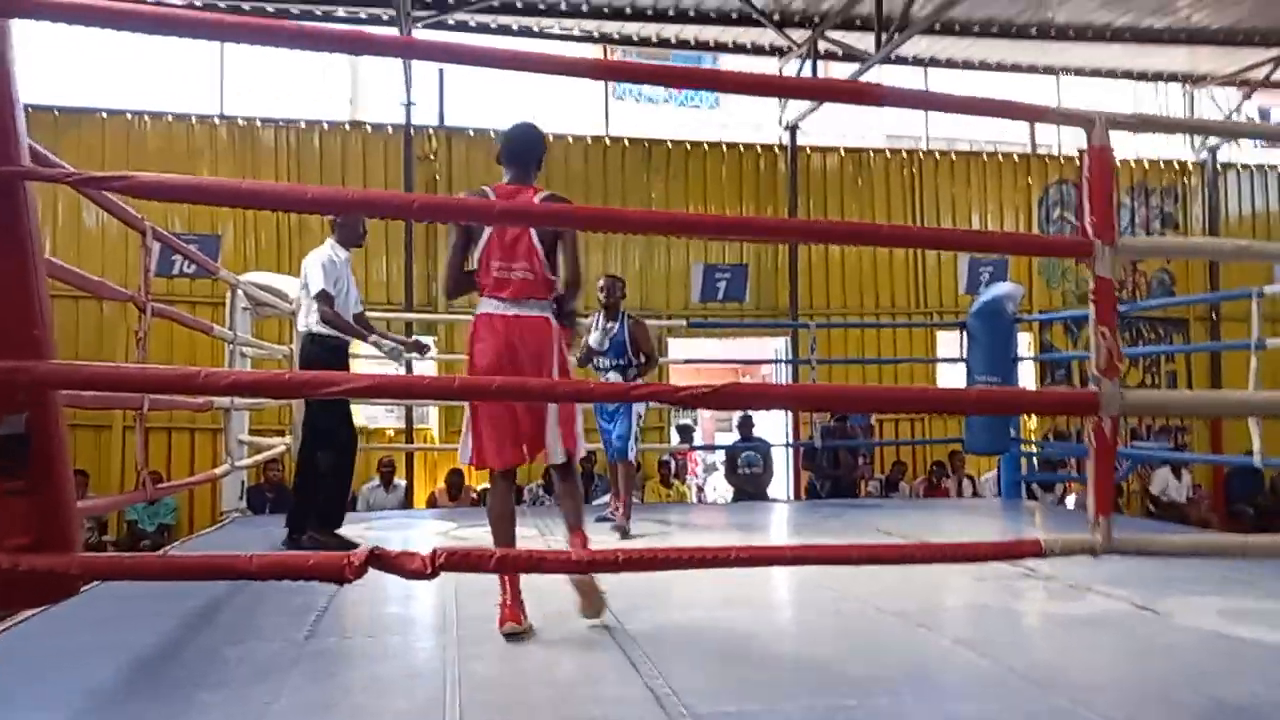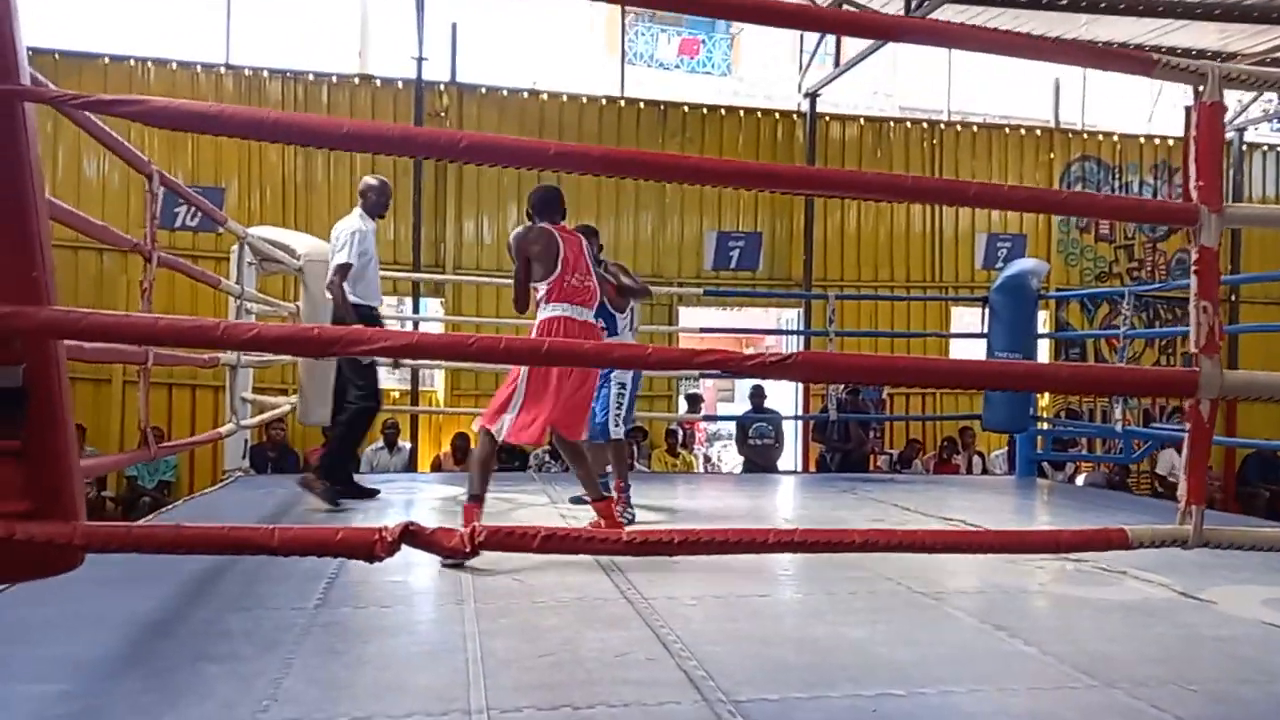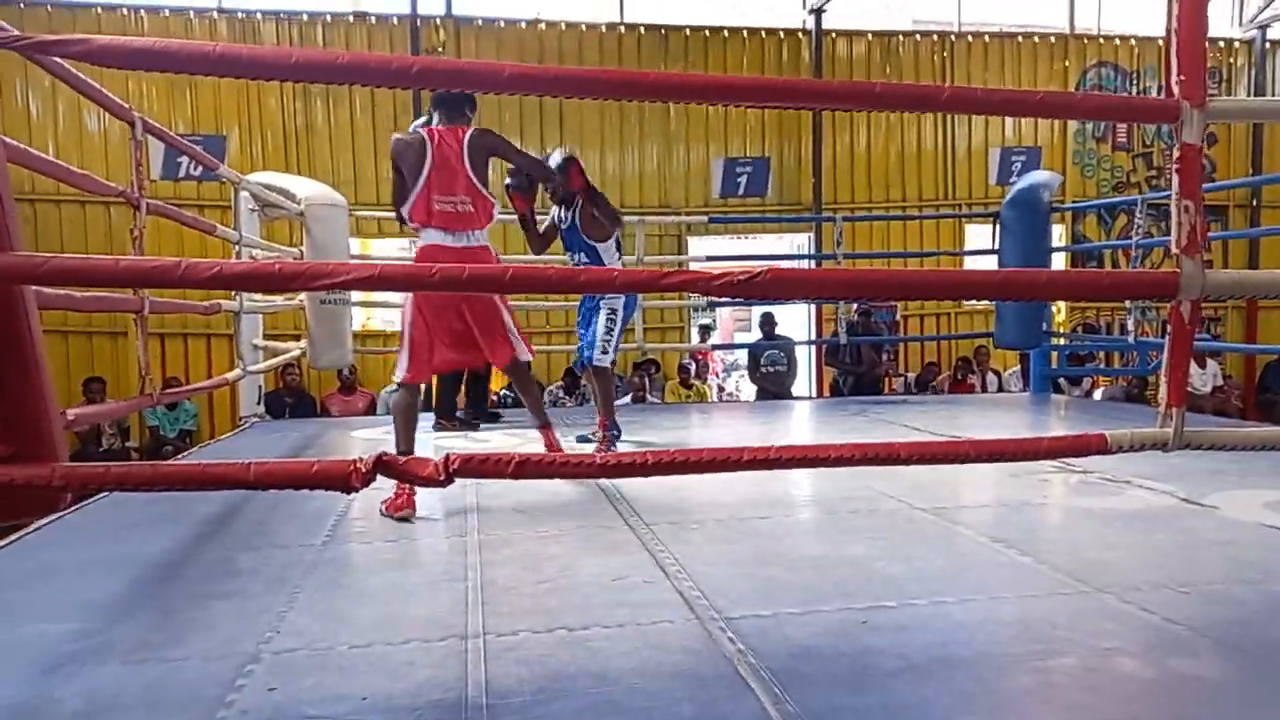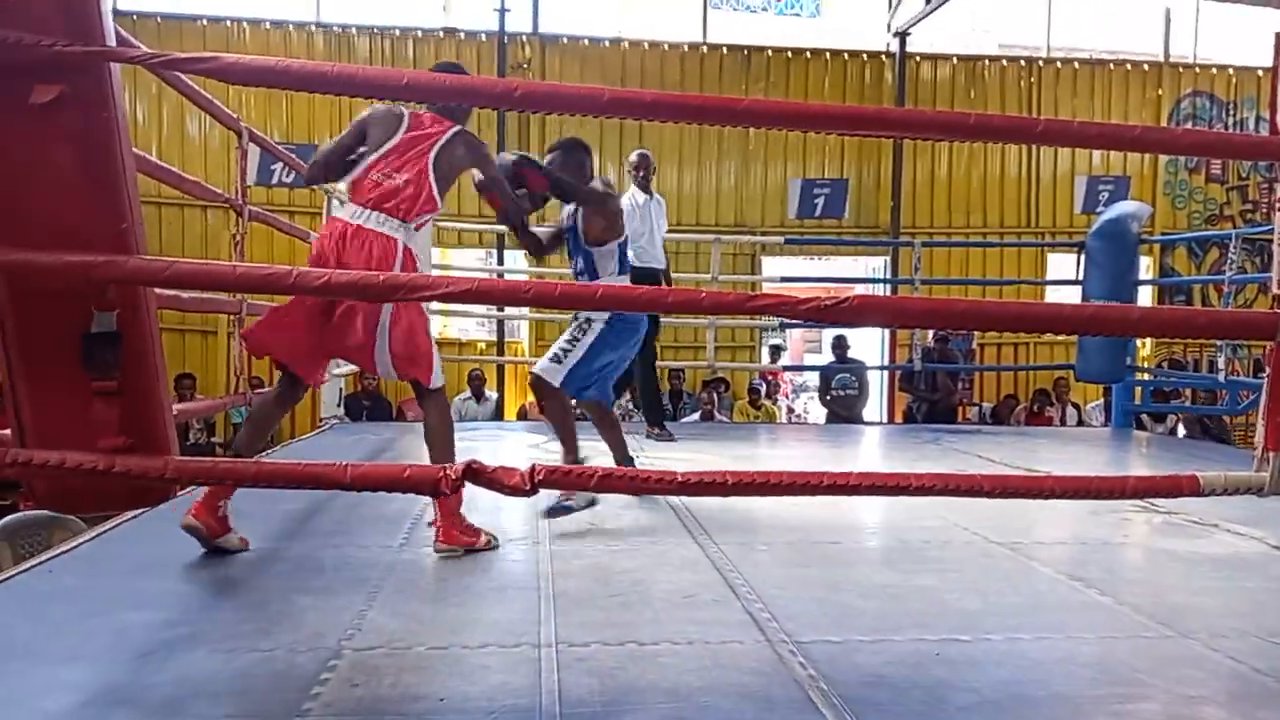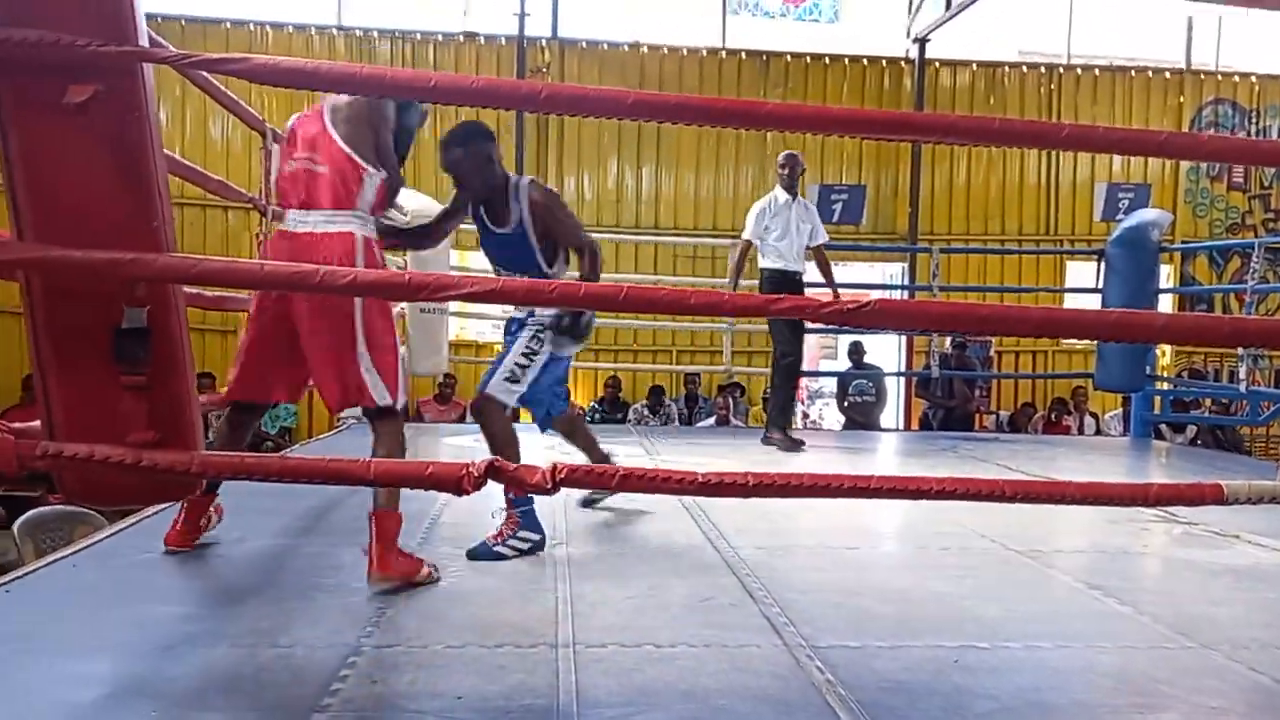
dt=1s
person 1, frame 1
left shoulder: (472, 206)
right shoulder: (556, 208)
left elbow: (454, 287)
right elbow: (574, 282)
left hip: (488, 332)
right hip: (538, 332)
left knee: (500, 466)
right knee: (561, 458)
left ankle: (510, 598)
right ankle: (579, 553)
person 1, frame 2
left shoulder: (526, 237)
right shoulder: (584, 243)
left elbow: (520, 304)
right elbow: (627, 291)
left hip: (552, 330)
right hip: (587, 336)
left knee: (491, 429)
right knee: (566, 434)
left ankle: (472, 523)
right ankle: (607, 515)
person 1, frame 3
left shoulder: (404, 144)
right shoulder: (481, 140)
left elbow: (403, 213)
right elbow: (546, 175)
right wrist: (535, 177)
left hip: (431, 260)
right hip: (479, 259)
left knee: (411, 377)
right knee: (512, 357)
left ankle: (404, 487)
right ankle: (550, 442)
person 1, frame 4
left shoulder: (382, 117)
right shoulder: (463, 142)
left elbow: (315, 171)
right elbow: (511, 207)
left hip: (337, 238)
right hip: (387, 256)
left knee: (290, 381)
right knee: (429, 387)
left ankle: (212, 502)
right ankle: (451, 521)
person 1, frame 5
left shoulder: (298, 122)
right shoulder: (372, 106)
right elbow: (386, 196)
right wrist: (399, 146)
left hip: (286, 250)
right hip: (343, 251)
left knee: (253, 393)
right knee: (387, 407)
left ankle: (192, 517)
right ankle: (386, 547)
person 2, frame 1
left shoulder: (634, 324)
right shoulder: (593, 323)
left elbow: (652, 359)
right elbow: (580, 362)
left wrist: (631, 374)
right wrist: (589, 348)
left knee: (623, 452)
right knee: (612, 452)
left ankle: (624, 514)
right ankle: (616, 504)
person 2, frame 2
left shoulder: (613, 271)
left elbow: (640, 290)
left hip: (621, 363)
left knee: (613, 428)
right knee: (591, 429)
left ankle: (623, 500)
right ankle: (598, 487)
person 2, frame 3
left shoulder: (591, 205)
right shoulder: (558, 212)
left elbow: (616, 223)
right elbow: (538, 248)
left wrist: (585, 187)
left hip: (615, 294)
right hip: (592, 295)
left knee: (597, 360)
right knee: (587, 361)
left ankle: (609, 438)
right ankle: (604, 425)
person 2, frame 4
left shoulder: (601, 194)
right shoulder: (575, 210)
left elbow: (588, 196)
right elbow: (539, 248)
left wrist: (539, 174)
left hip: (611, 314)
right hip: (625, 317)
left knee: (546, 379)
right knee: (592, 398)
right ankle: (627, 470)
person 2, frame 5
left shoulder: (537, 196)
right shoulder: (470, 198)
left elbow: (590, 253)
right elbow: (423, 236)
left wrist: (579, 310)
left hip: (555, 316)
right hip: (529, 316)
left knee: (491, 405)
right knee: (550, 406)
left ankle: (522, 523)
right ankle: (604, 468)
person 3, frame 1
left shoulder: (343, 265)
right shoulder: (320, 259)
left elbow: (357, 318)
right elbow: (328, 312)
left wrist: (401, 341)
right wrist: (376, 339)
left hip: (333, 354)
right hip: (320, 352)
left knee: (320, 442)
right knee: (338, 440)
left ankle: (302, 526)
right ankle: (320, 526)
person 3, frame 2
left shoulder: (364, 230)
right shoulder: (354, 229)
right elbow: (336, 283)
left wrist: (380, 327)
right wrist: (356, 326)
left hip: (358, 322)
right hip: (350, 323)
left knee: (350, 400)
right knee: (364, 401)
left ankle: (339, 479)
right ankle: (322, 474)
person 3, frame 3
left shoulder: (457, 181)
right shoulder: (454, 183)
right elbow: (452, 232)
left hip: (459, 265)
right hip: (458, 265)
left knee: (465, 337)
right knee: (457, 340)
left ankle: (477, 405)
right ankle: (445, 413)
person 3, frame 4
left shoulder: (658, 203)
right shoulder: (627, 206)
left wrist: (668, 284)
left hip: (655, 280)
right hip: (638, 280)
left knee: (641, 354)
right knee: (644, 354)
right ankle: (654, 422)
person 3, frame 5
left shoulder: (809, 210)
right shoulder: (763, 208)
left elbow: (818, 254)
right elbow: (743, 251)
left wrist: (835, 293)
right wrist: (732, 293)
left hip: (796, 283)
right hip: (773, 281)
left knee: (788, 356)
right knee: (790, 354)
left ankle: (777, 426)
right ankle: (777, 426)
